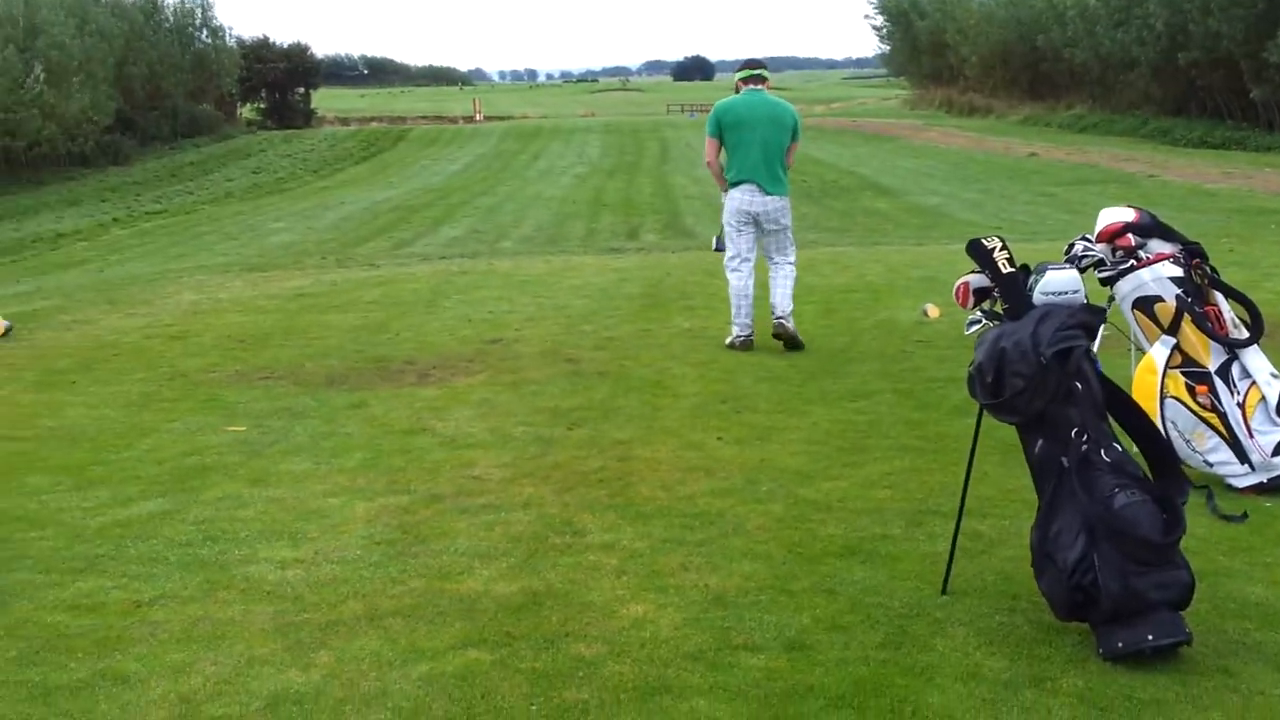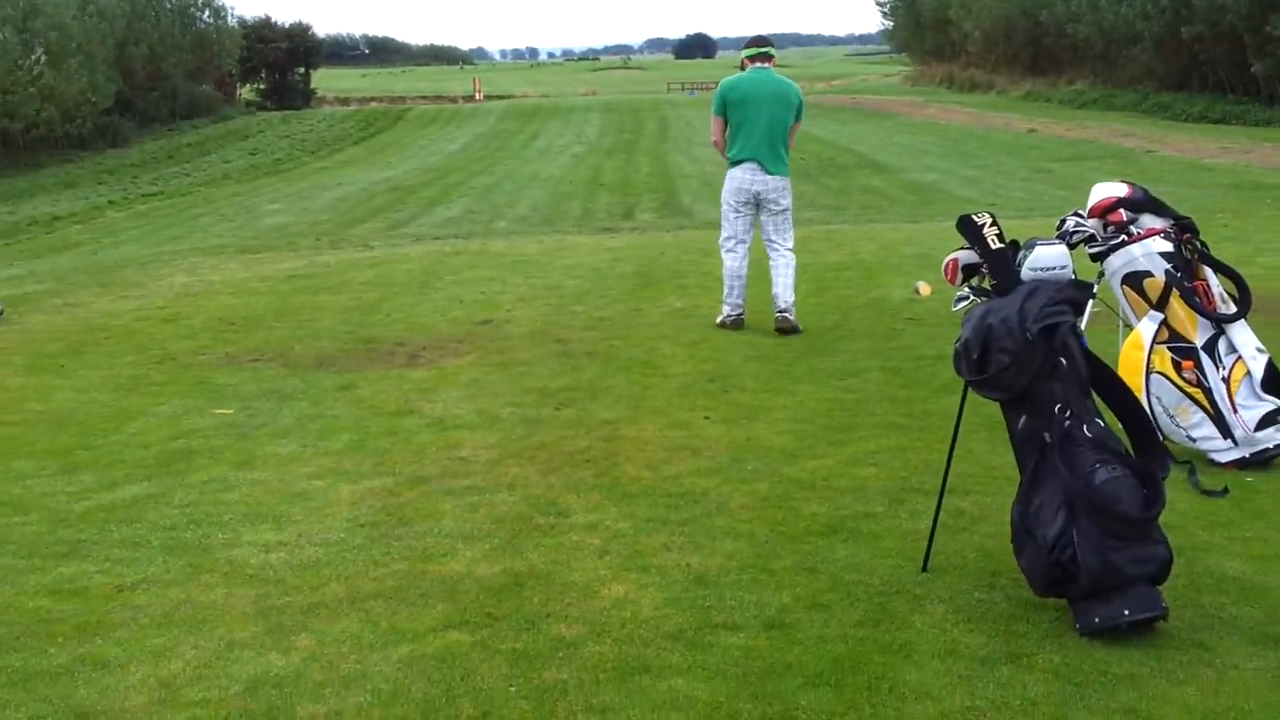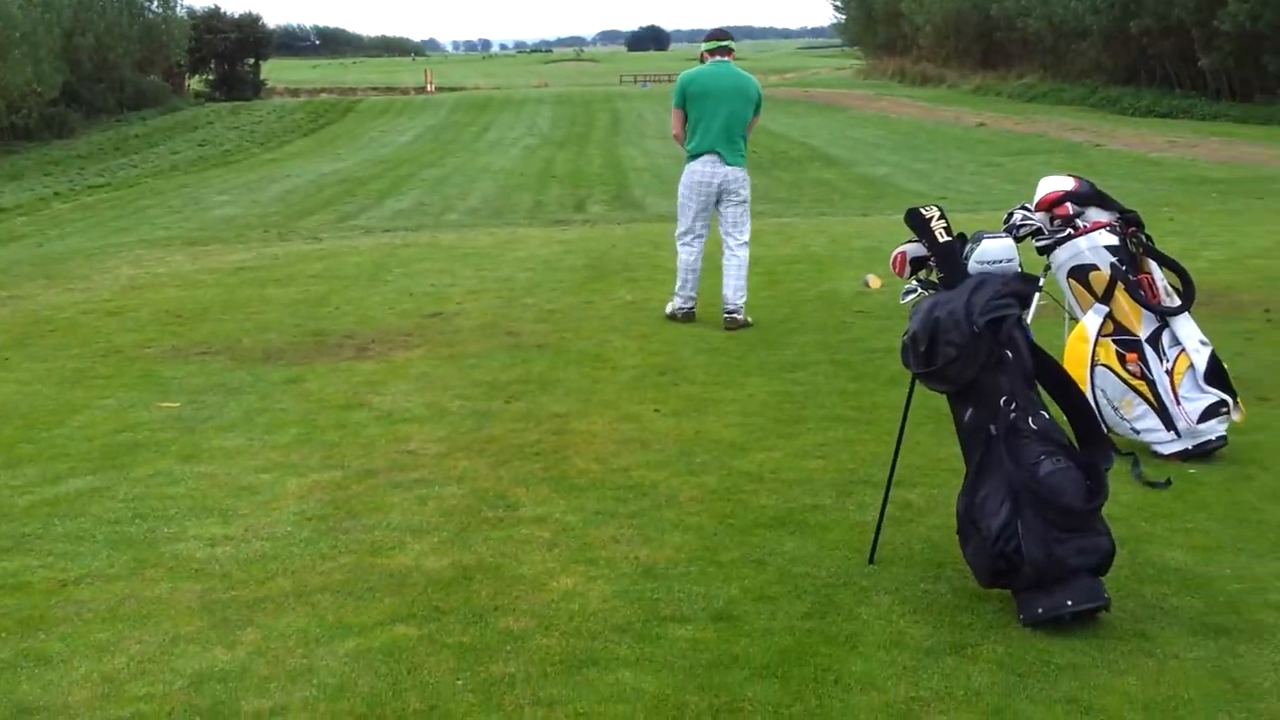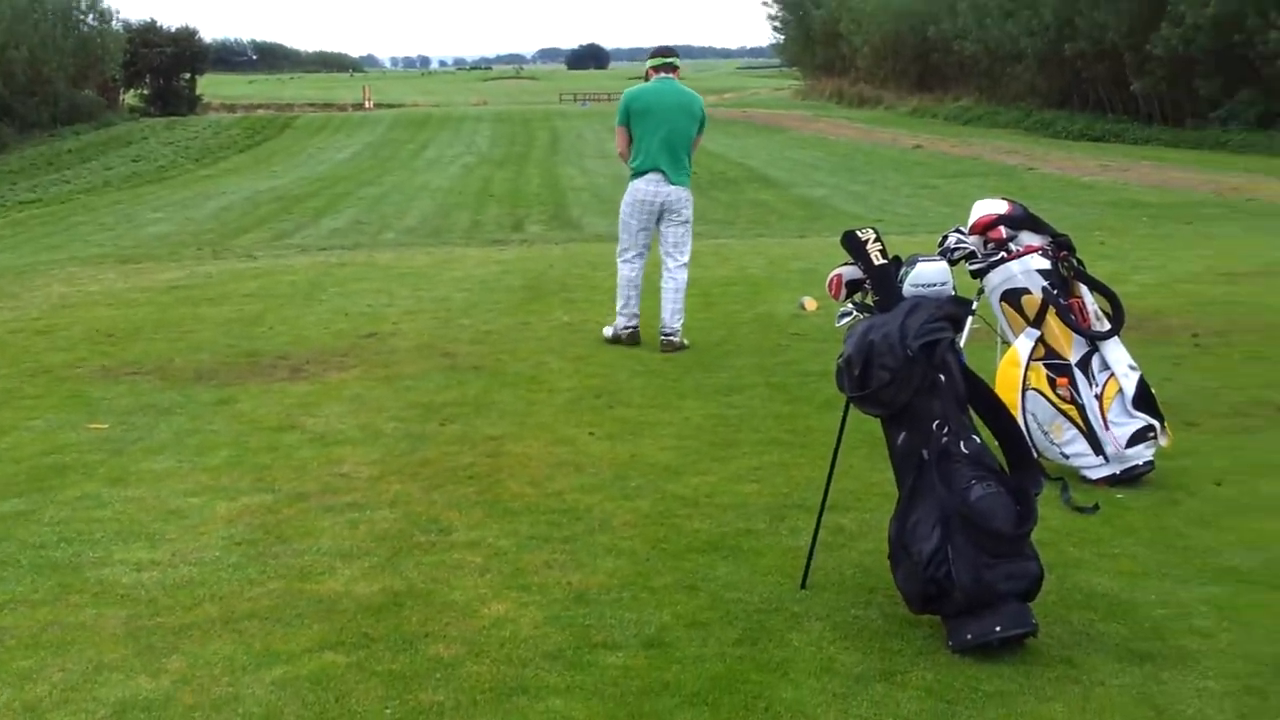
dt=0.1s
person 1, frame 1
left shoulder: (723, 108)
right shoulder: (788, 111)
left elbow: (711, 160)
right elbow: (788, 162)
left hip: (739, 197)
right hip: (776, 198)
left knee: (739, 267)
right knee: (783, 262)
left ankle: (742, 334)
right ankle: (783, 318)
person 1, frame 2
left shoulder: (728, 86)
right shoulder: (793, 90)
left elbow: (717, 138)
right elbow: (789, 141)
left hip: (740, 176)
right hip: (776, 178)
left knee: (734, 247)
right knee: (781, 247)
left ankle: (733, 313)
right ankle: (784, 310)
person 1, frame 3
left shoulder: (688, 79)
right shoulder: (752, 84)
left elbow: (678, 132)
right elbow: (747, 131)
left hip: (699, 169)
right hip: (736, 171)
left knee: (689, 240)
right knee: (736, 243)
left ankle: (684, 305)
right ankle: (734, 311)
person 1, frame 4
left shoulder: (632, 96)
right shoulder: (696, 102)
left elbow: (622, 149)
right elbow: (691, 148)
left hip: (642, 187)
right hip: (678, 190)
left knee: (630, 258)
right knee: (675, 264)
left ankle: (627, 326)
right ankle: (671, 333)
